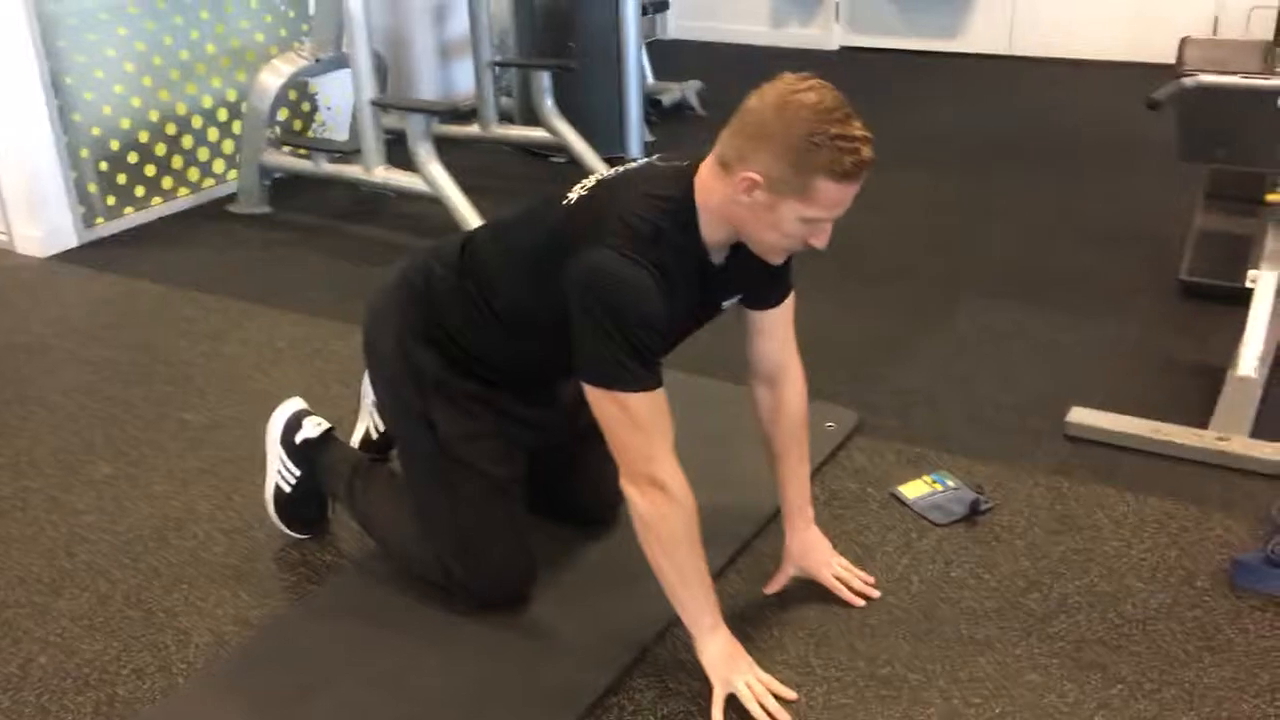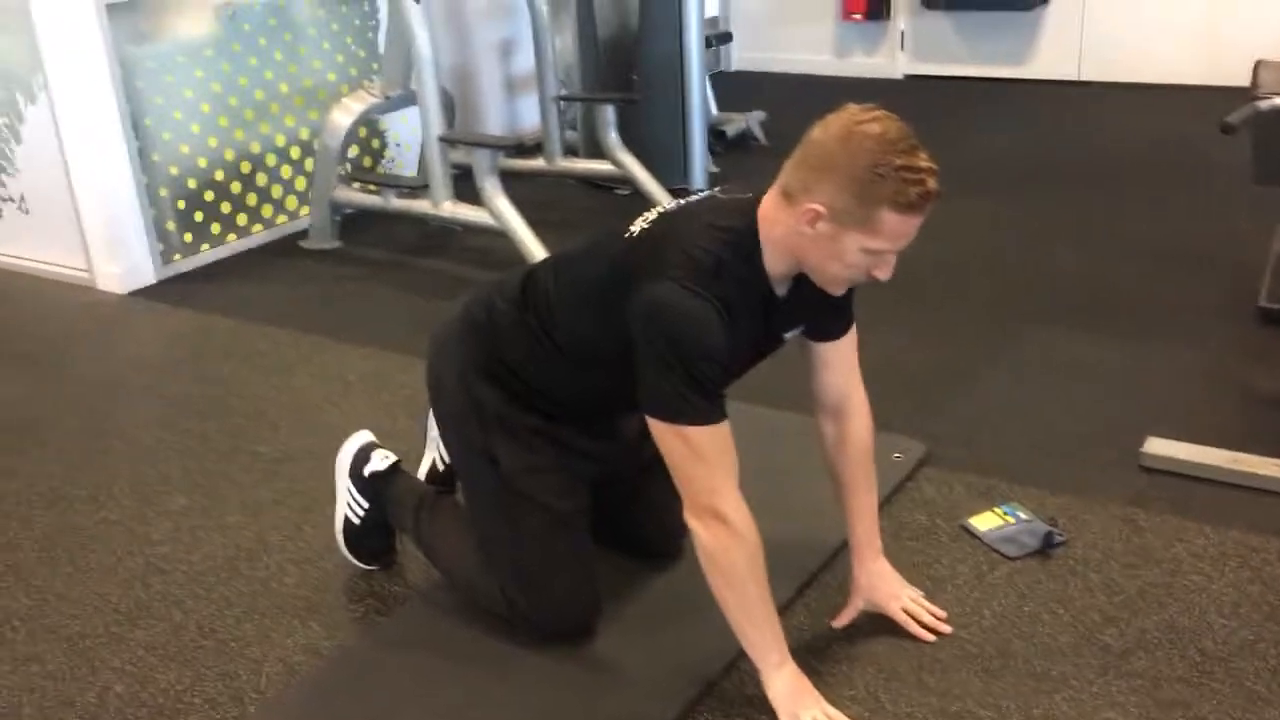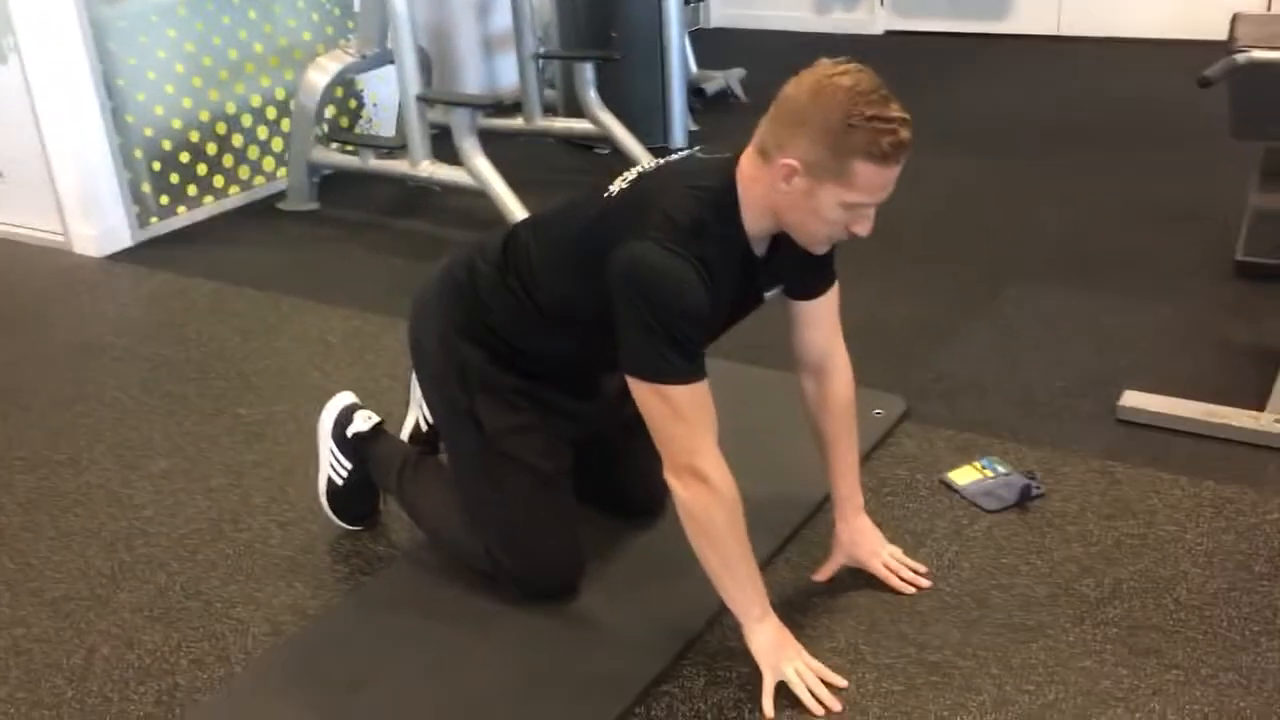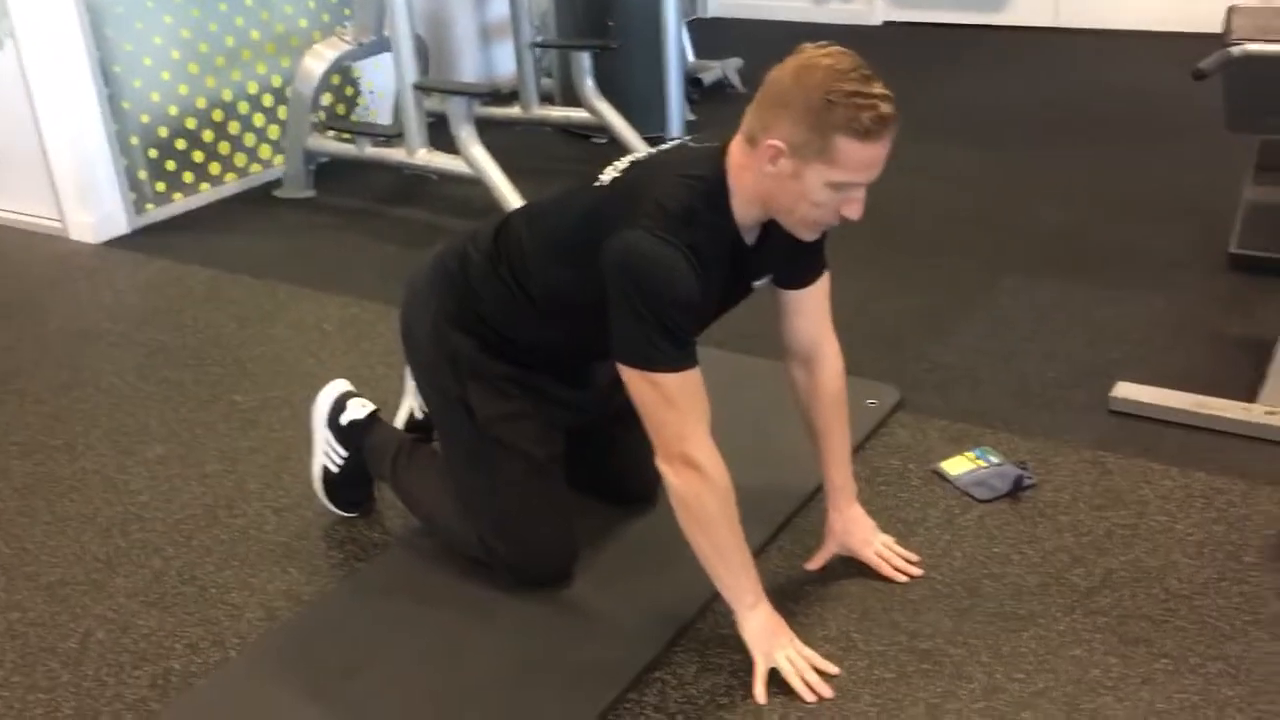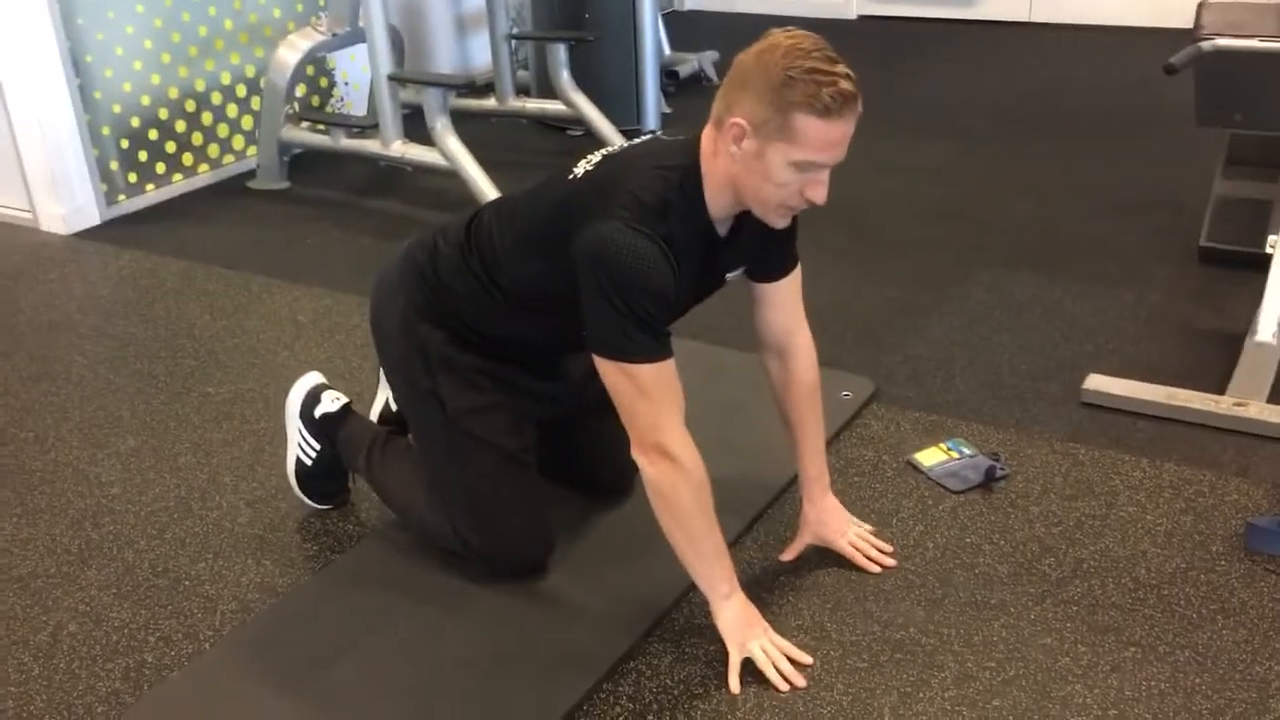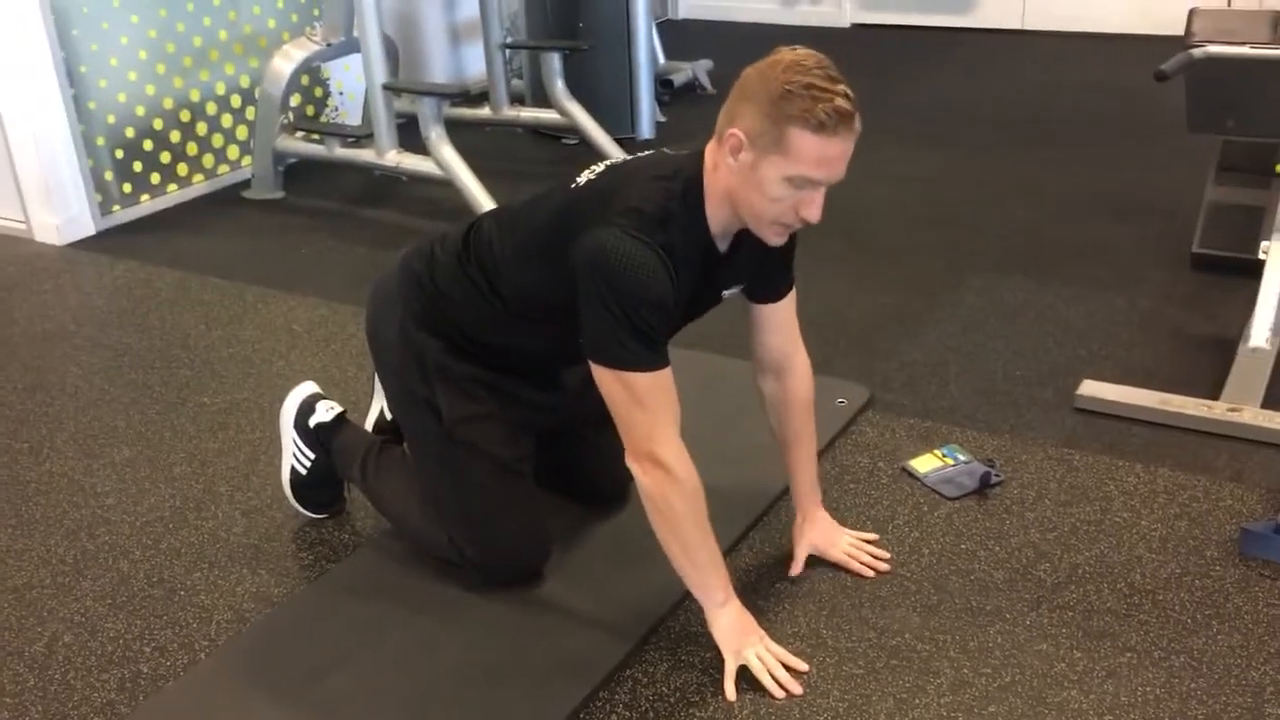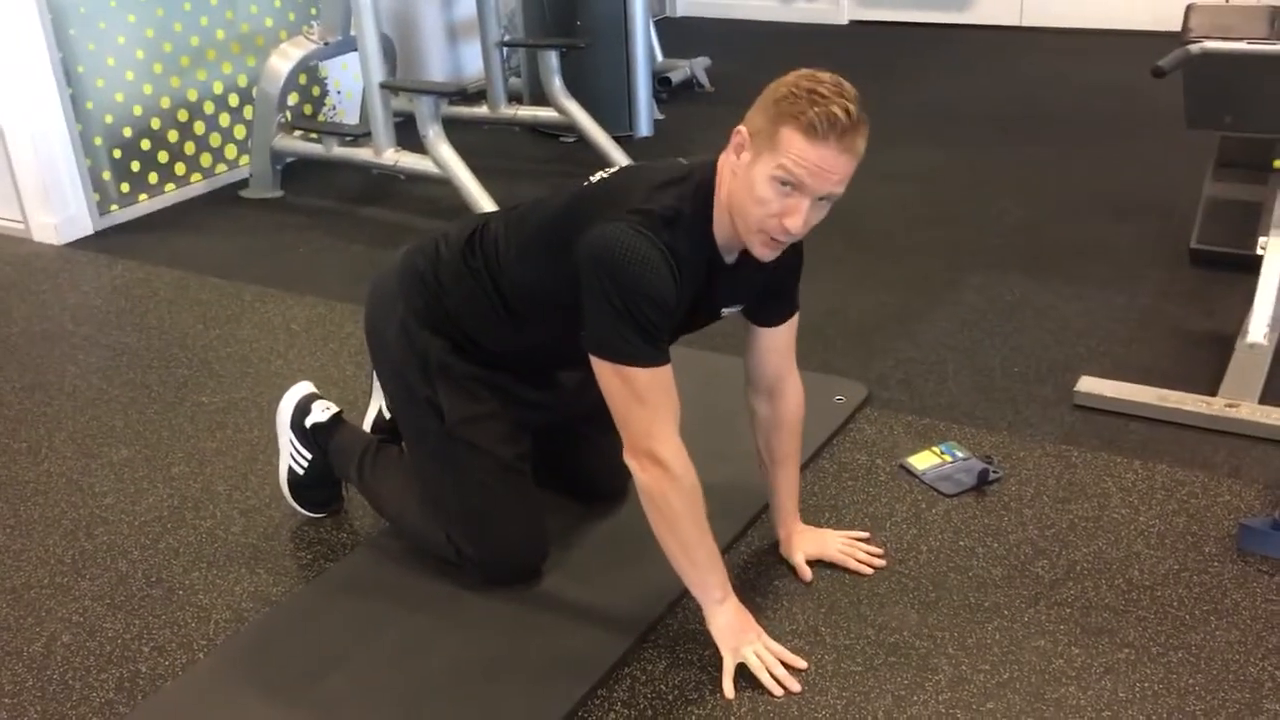
dt=0.3s
person 1, frame 1
left shoulder: (751, 218)
right shoulder: (621, 265)
left elbow: (777, 376)
right elbow: (651, 478)
left wrist: (802, 530)
right wrist: (713, 640)
left hip: (528, 349)
right hip: (431, 347)
left knee: (592, 508)
right knee: (492, 579)
right ankle: (316, 453)
person 1, frame 2
left shoulder: (814, 248)
right shoulder: (684, 298)
left elbow: (842, 409)
right elbow: (715, 510)
left wrist: (870, 563)
left hip: (590, 385)
right hip: (494, 381)
left knee: (658, 538)
right knee: (558, 610)
right ankle: (384, 487)
person 1, frame 3
left shoulder: (795, 210)
right shoulder: (663, 257)
left elbow: (824, 365)
right elbow: (694, 470)
left wrist: (852, 520)
right wrist: (762, 627)
left hip: (572, 344)
right hip: (476, 339)
left knee: (639, 498)
right knee: (542, 569)
left ankle: (449, 419)
right ankle: (368, 446)
person 1, frame 4
left shoulder: (788, 200)
right shoulder: (655, 246)
left elbow: (814, 354)
right elbow: (686, 456)
left wrist: (844, 508)
right wrist: (754, 613)
left hip: (564, 333)
right hip: (468, 329)
left knee: (632, 485)
right knee: (536, 555)
left ankle: (469, 415)
right ankle: (363, 434)
person 1, frame 5
left shoulder: (761, 195)
right shoulder: (627, 238)
left elbow: (787, 346)
right elbow: (662, 447)
left wrist: (818, 500)
right wrist: (728, 603)
left hip: (536, 329)
right hip: (438, 322)
left knee: (609, 476)
right knee: (512, 546)
right ankle: (335, 428)
person 1, frame 6
left shoulder: (763, 217)
right shoulder: (628, 249)
left elbow: (782, 365)
right elbow: (655, 455)
left wrist: (810, 512)
right wrist: (723, 610)
left hip: (533, 337)
right hip: (433, 330)
left knee: (603, 485)
right knee: (506, 555)
left ankle: (456, 422)
right ankle: (329, 438)
person 1, frame 7
left shoulder: (773, 239)
right shoulder: (633, 248)
left elbow: (774, 387)
right elbow: (653, 453)
left wrist: (790, 525)
right wrist: (722, 607)
left hip: (533, 337)
right hip: (431, 326)
left knee: (601, 482)
right knee: (505, 553)
right ankle: (329, 437)
